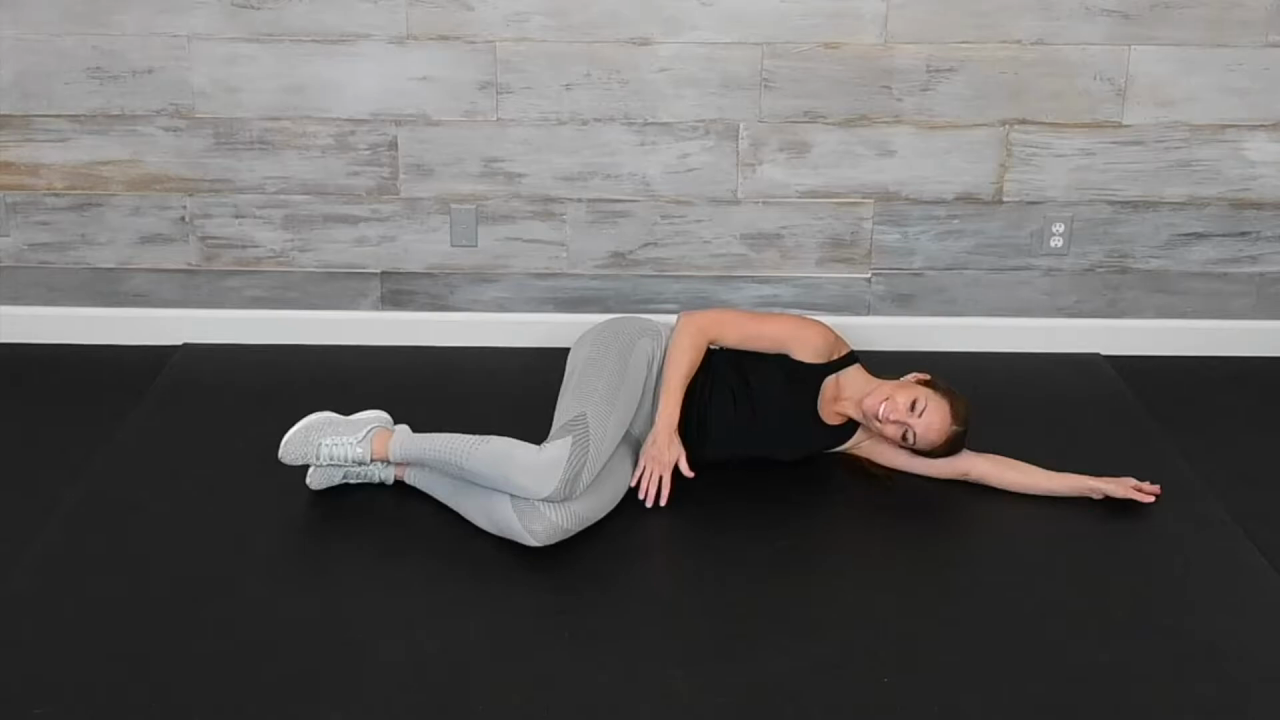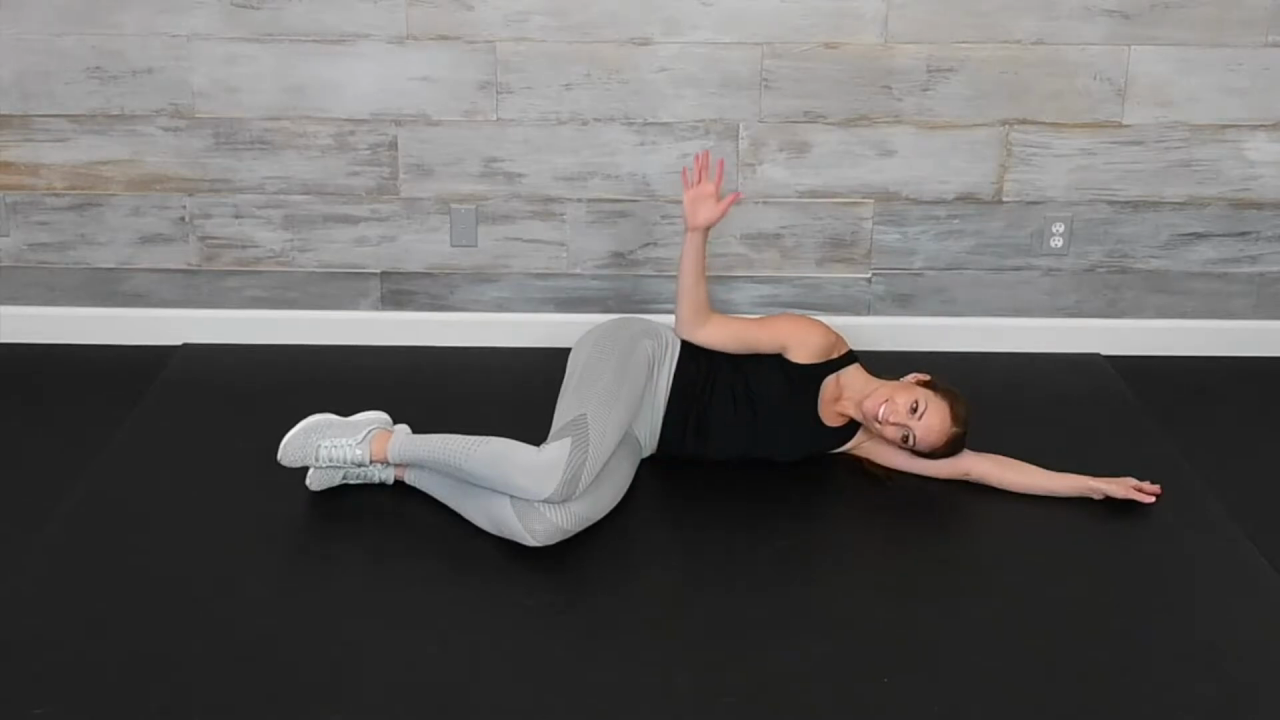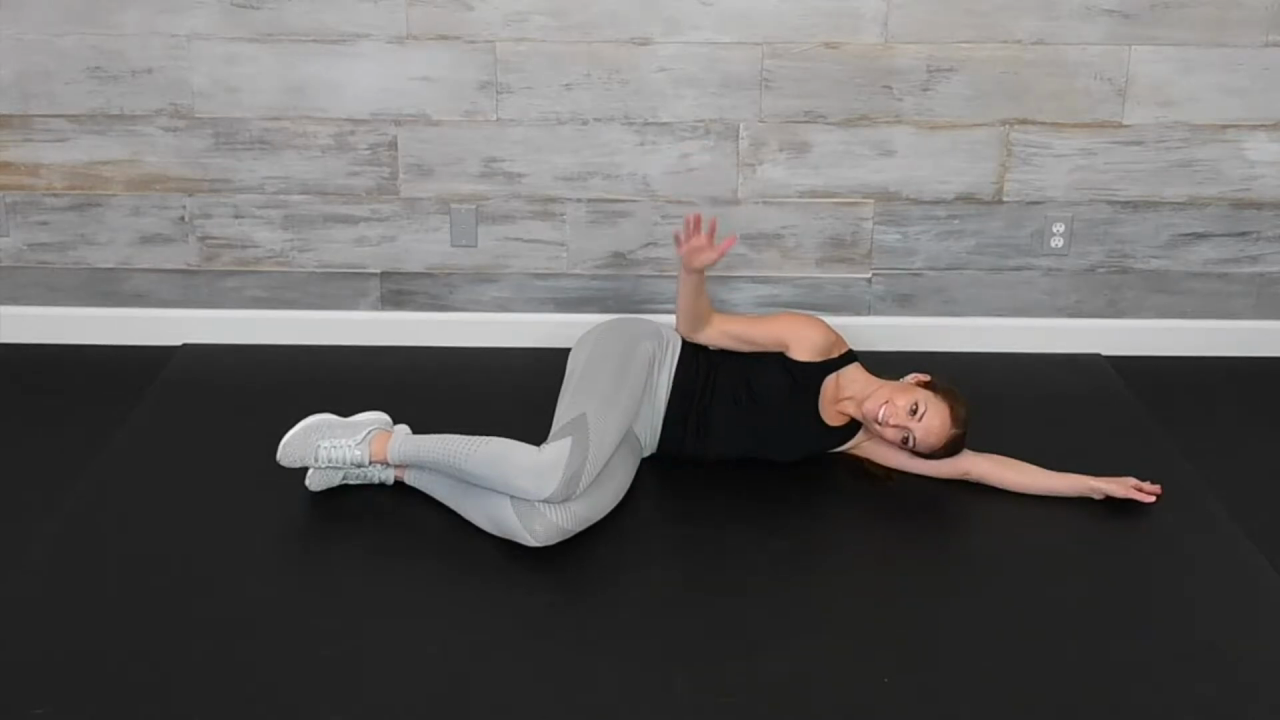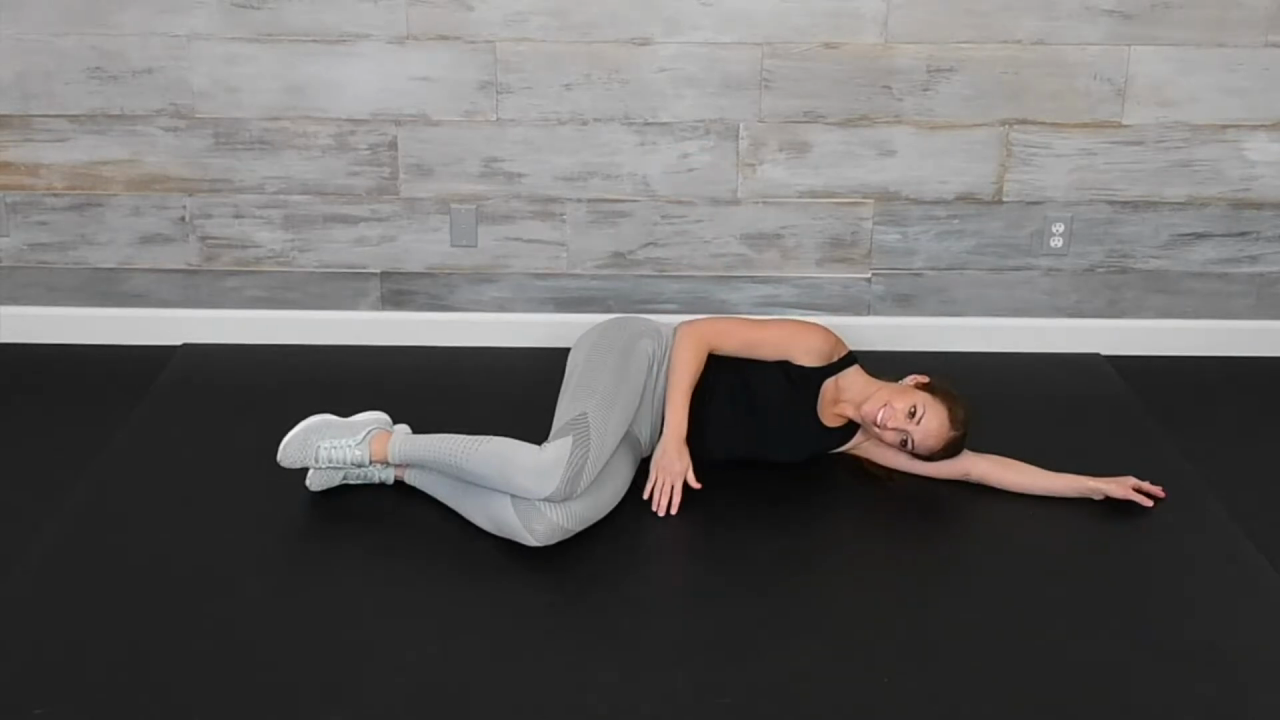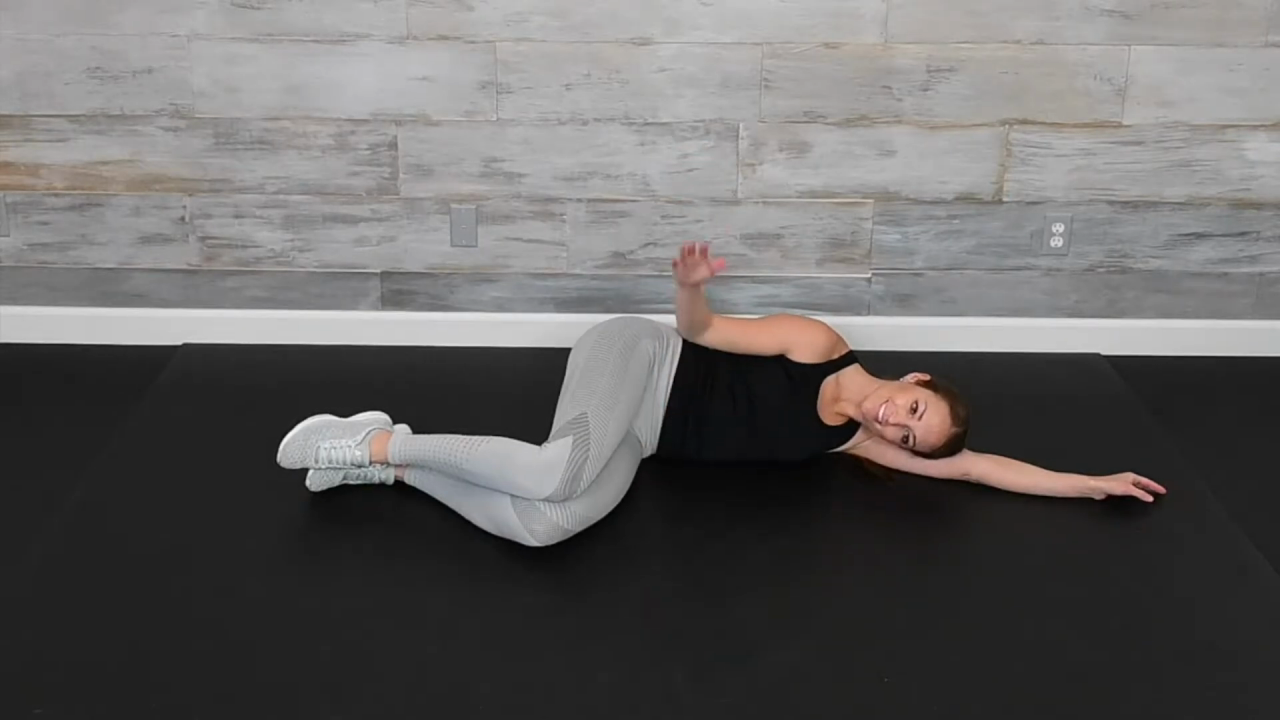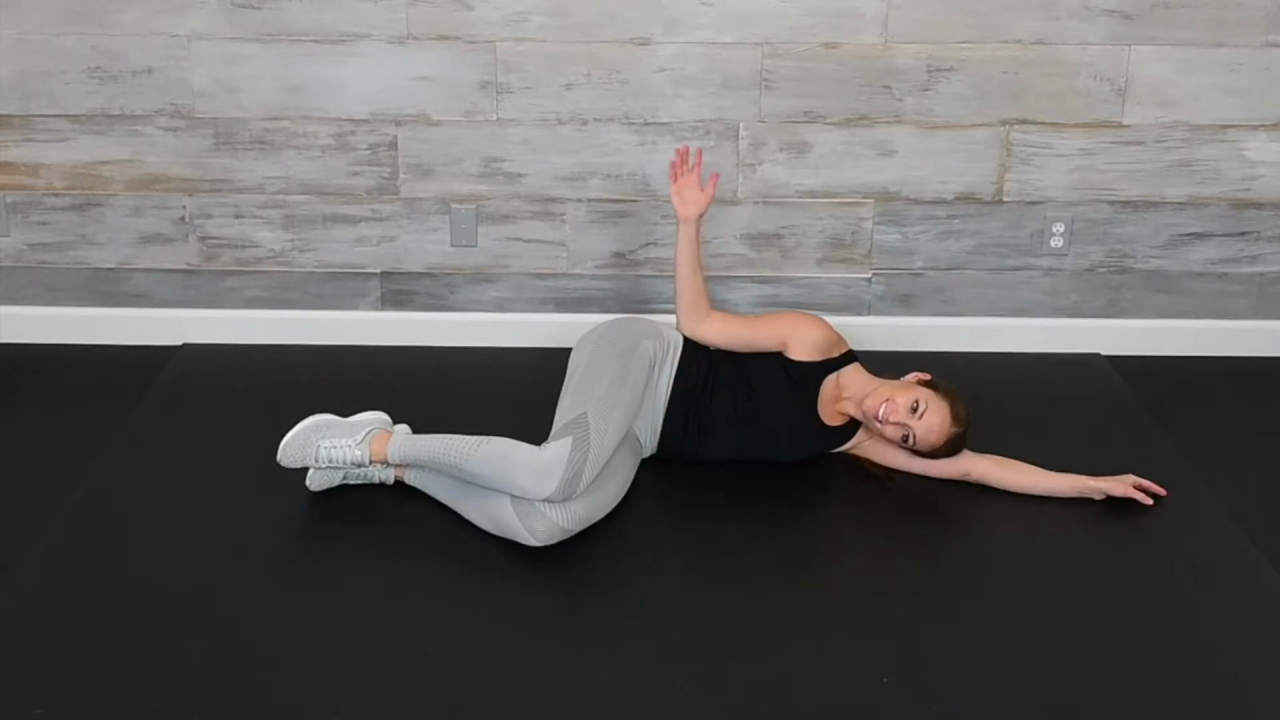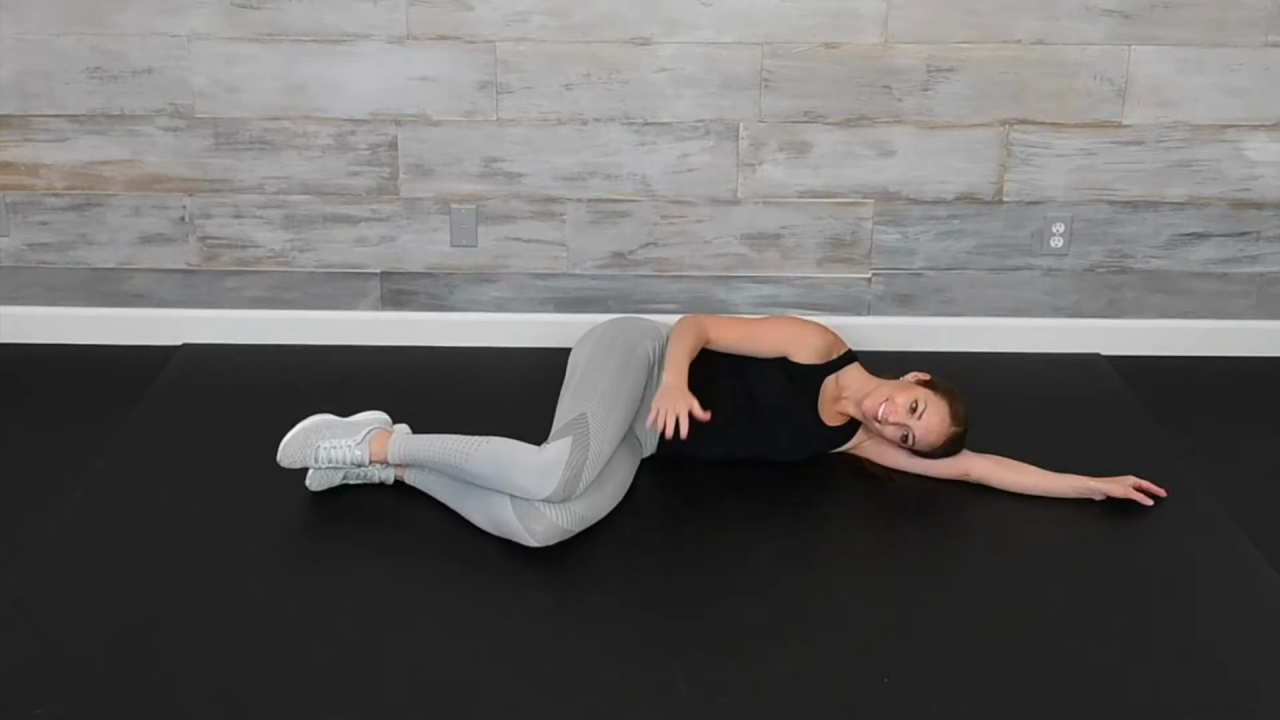
dt=0.7s
person 1, frame 1
left shoulder: (856, 439)
right shoulder: (818, 344)
left elbow: (974, 464)
right elbow: (696, 323)
left wrist: (1092, 484)
right wrist: (667, 425)
left hip: (646, 439)
right hip: (636, 358)
left knee: (545, 526)
right knee: (557, 477)
left ankle: (389, 456)
right ankle: (372, 441)
person 1, frame 2
left shoulder: (852, 439)
right shoulder: (816, 345)
left elbow: (976, 465)
right elbow: (695, 326)
left wrist: (1093, 484)
right wrist: (696, 232)
left hip: (644, 444)
right hip: (634, 362)
left knee: (544, 524)
right knee: (553, 478)
left ankle: (386, 462)
right ankle: (373, 439)
person 1, frame 3
left shoulder: (858, 441)
right shoulder: (817, 344)
left elbow: (976, 462)
right elbow: (696, 328)
left wrist: (1089, 483)
right wrist: (692, 277)
left hip: (645, 441)
right hip: (635, 353)
left knee: (547, 522)
right knee: (557, 479)
left ankle: (390, 462)
right ankle: (371, 446)
person 1, frame 4
left shoulder: (854, 442)
right shoulder: (819, 348)
left elbow: (975, 465)
right elbow: (696, 332)
left wrist: (1092, 484)
right wrist: (675, 437)
left hip: (641, 446)
right hip: (637, 359)
left knee: (547, 524)
right knee: (557, 479)
left ankle: (386, 455)
right ankle: (375, 442)
person 1, frame 5
left shoulder: (856, 445)
right shoulder: (817, 347)
left elbow: (980, 461)
right elbow: (698, 330)
left wrist: (1087, 481)
right wrist: (689, 287)
left hip: (645, 447)
right hip: (638, 362)
left knee: (547, 523)
right knee: (559, 480)
left ankle: (389, 456)
right ankle: (379, 442)
person 1, frame 6
left shoulder: (856, 440)
right shoulder: (817, 343)
left elbow: (980, 465)
right elbow: (697, 324)
left wrist: (1093, 483)
right wrist: (690, 221)
left hip: (646, 444)
right hip: (637, 363)
left knee: (546, 524)
right knee: (557, 479)
left ankle: (387, 459)
right ankle: (378, 444)
person 1, frame 7
left shoulder: (856, 439)
right shoulder: (816, 346)
left elbow: (974, 465)
right elbow: (694, 325)
left wrist: (1092, 484)
right wrist: (677, 380)
left hip: (646, 454)
right hip: (635, 355)
left knee: (548, 524)
right knee: (558, 478)
left ankle: (389, 458)
right ankle: (373, 440)
